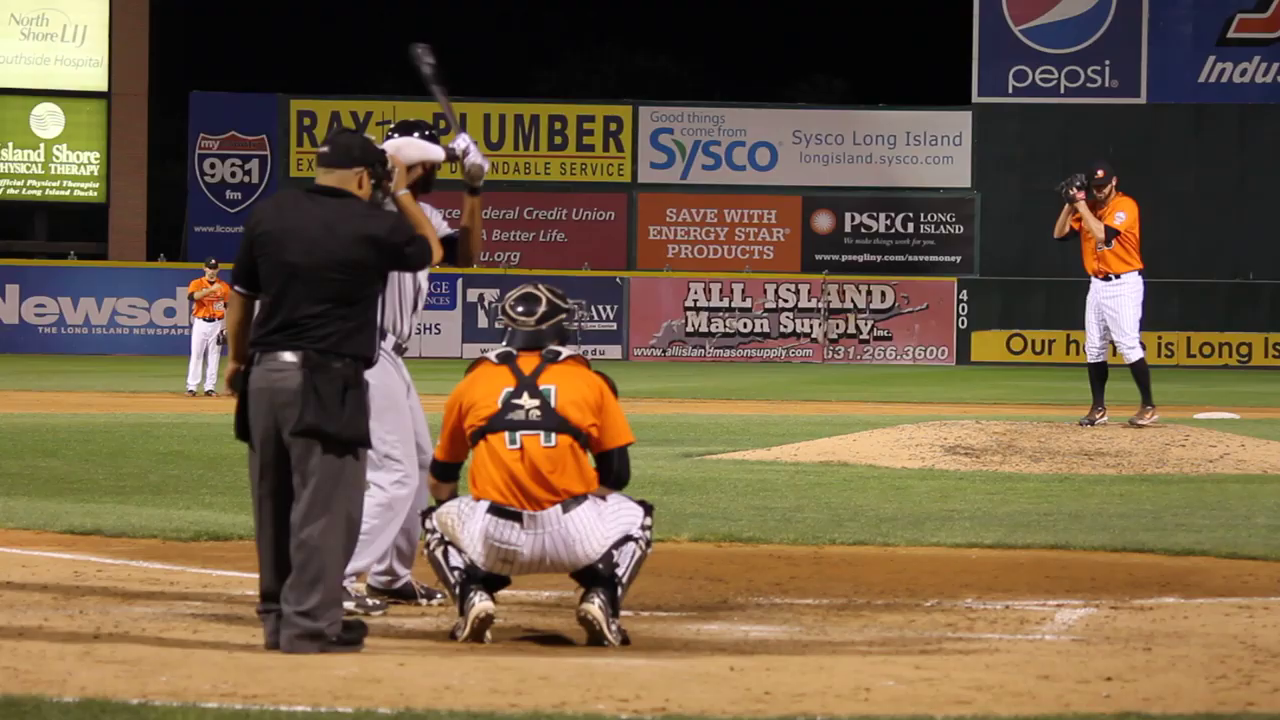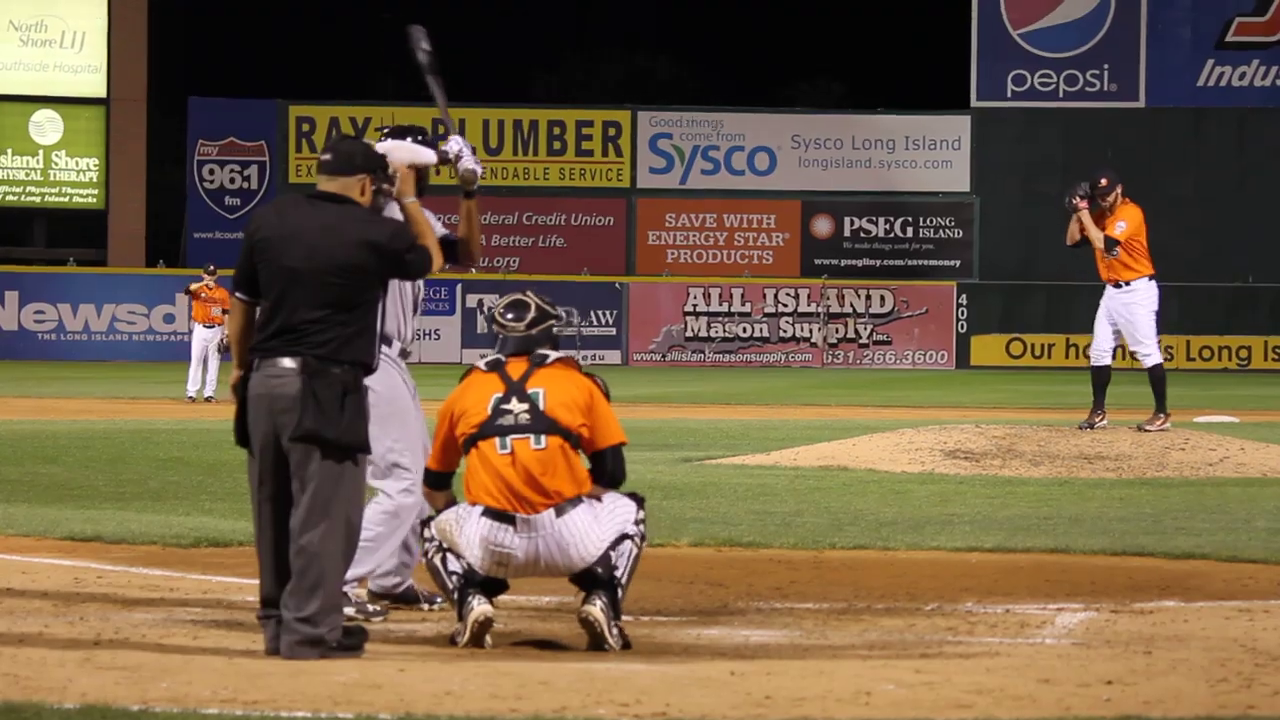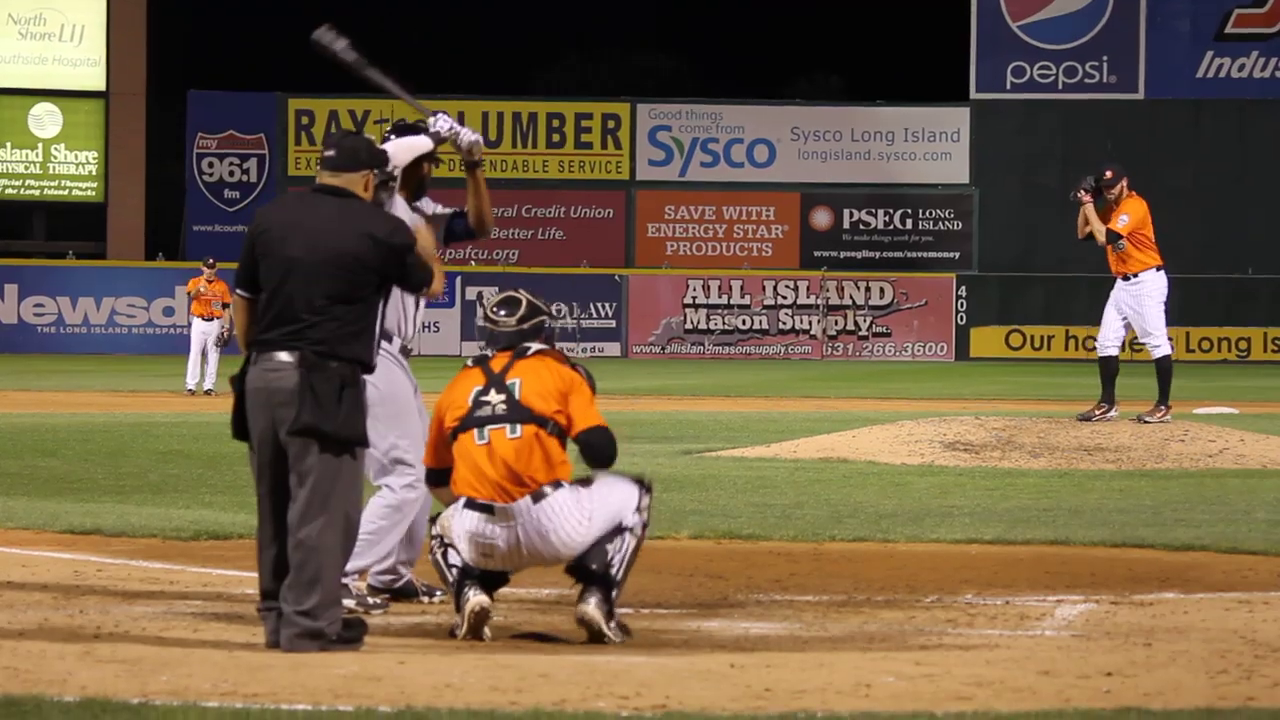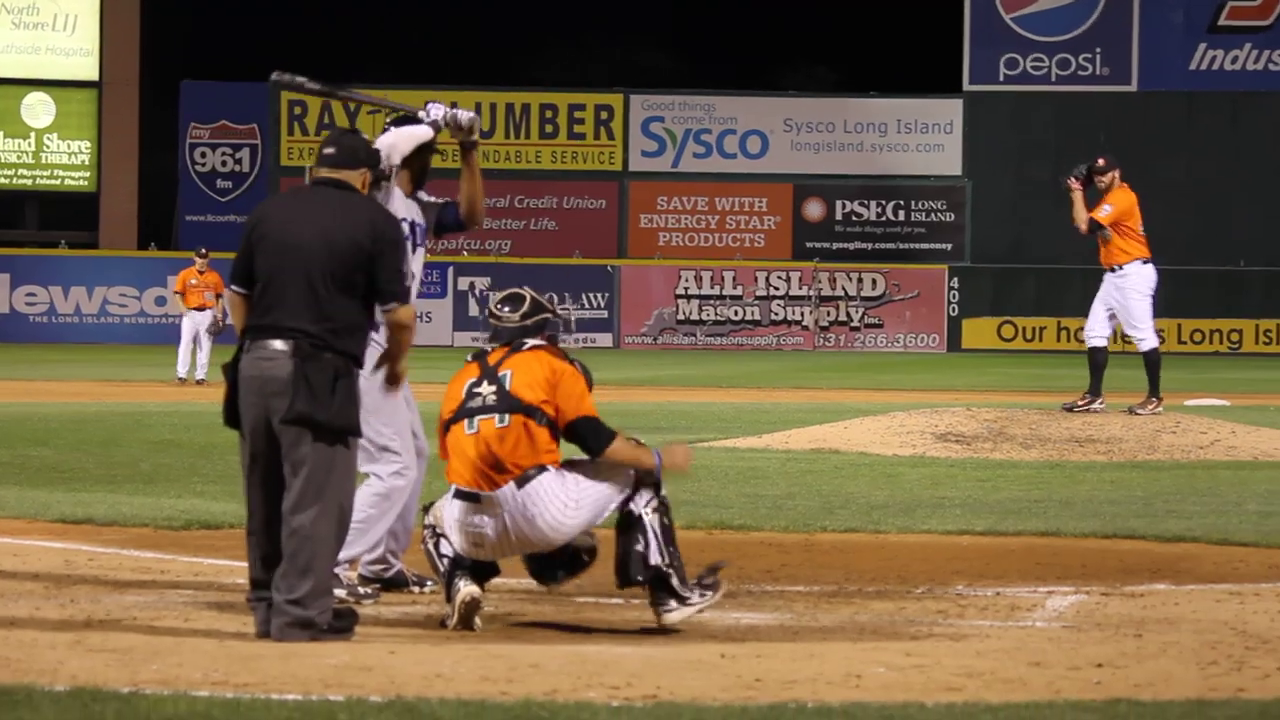
dt=0.2s
person 1, frame 1
left shoulder: (268, 213)
right shoulder: (378, 225)
left elbow: (240, 297)
right elbow: (428, 250)
left wrist: (236, 358)
right wrist: (401, 194)
left hip: (265, 375)
right hip: (328, 382)
left knee: (274, 504)
right knee: (324, 508)
left ankle: (277, 617)
right ankle: (310, 625)
person 1, frame 2
left shoulder: (268, 219)
right shoulder: (379, 233)
left elbow: (241, 303)
right elbow: (430, 260)
left wrist: (241, 365)
right wrist: (409, 200)
left hip: (265, 380)
right hip: (327, 388)
left knee: (275, 509)
right knee: (324, 513)
left ankle: (277, 622)
right ankle: (310, 631)
person 1, frame 3
left shoulder: (271, 215)
right shoulder: (382, 228)
left elbow: (243, 301)
right elbow: (427, 286)
right wrist: (425, 250)
left hip: (263, 375)
right hip: (326, 381)
left knee: (276, 503)
right knee: (323, 507)
left ankle: (278, 616)
right ankle: (310, 624)
person 1, frame 4
left shoulder: (269, 209)
right shoulder: (376, 221)
left elbow: (238, 295)
right elbow: (398, 315)
right wrist: (396, 360)
left hip: (256, 364)
right hip: (319, 371)
left knee: (267, 496)
right knee: (317, 500)
left ankle: (269, 605)
right ankle: (302, 613)
person 2, frame 1
left shoulder: (423, 213)
left elbow: (466, 253)
right elbow: (389, 150)
left wrist: (473, 188)
right wrist: (445, 153)
left hip: (386, 353)
left knee: (422, 463)
right knee: (396, 474)
left ankle: (389, 572)
person 2, frame 2
left shoulder: (419, 217)
left elbow: (468, 252)
right elbow: (381, 154)
left wrist: (469, 189)
right wrist: (440, 152)
left hip: (388, 360)
left knee: (423, 469)
right knee: (403, 481)
left ankle: (391, 579)
right ankle: (335, 586)
person 2, frame 3
left shoulder: (424, 215)
right shoulder: (375, 198)
left elbow: (480, 226)
right elbow: (387, 155)
left wrist: (473, 162)
right wrist: (433, 135)
left hip: (390, 356)
left knee: (422, 466)
right knee: (404, 477)
left ankle: (391, 575)
right ankle: (336, 578)
person 2, frame 4
left shoulder: (419, 206)
right shoulder: (373, 186)
left elbow: (470, 216)
right elbow: (387, 144)
left wrist: (468, 146)
right wrist: (431, 125)
left hip: (375, 345)
left knee: (413, 454)
right knee: (392, 465)
left ankle: (381, 564)
person 3, frame 1
left shoulder: (474, 381)
right shoulder: (589, 380)
left elbow: (440, 483)
right elbow: (617, 475)
left wrist: (475, 517)
left hip: (495, 537)
right hip: (574, 535)
left knee: (437, 521)
right knee: (636, 517)
left ankle: (473, 598)
right ankle: (601, 598)
person 3, frame 2
left shoulder: (467, 388)
right shoulder: (577, 381)
left elbow: (435, 488)
right elbow: (612, 473)
left wrist: (471, 521)
left hip: (490, 541)
right hip: (570, 537)
left knee: (437, 530)
right knee: (630, 511)
left ankle: (472, 601)
right ankle: (602, 600)
person 3, frame 3
left shoulder: (457, 385)
right shoulder: (557, 372)
left elbow: (436, 480)
right elbow: (602, 454)
left hip: (481, 536)
right hip: (556, 522)
left knee: (443, 529)
right knee: (632, 493)
left ankle: (471, 591)
right ankle: (597, 597)
person 3, frame 4
left shoulder: (462, 378)
right shoulder: (553, 365)
right elbow: (597, 441)
right wrist: (659, 460)
left hip: (477, 525)
right hip: (542, 504)
left knee: (437, 519)
right knee: (635, 467)
left ankle: (461, 581)
right ankle: (672, 596)
person 4, frame 1
left shoulder: (1125, 206)
right shoulder: (1089, 208)
left elbow: (1101, 234)
right elbow: (1059, 234)
left wrist: (1081, 205)
right wrist: (1070, 204)
left hip: (1124, 284)
right hip: (1098, 285)
left knee: (1129, 344)
right knee: (1094, 348)
left ankle: (1148, 405)
right ankle: (1098, 408)
person 4, frame 2
left shoulder: (1130, 213)
right shoulder: (1100, 215)
left elbow: (1101, 245)
right elbow: (1072, 241)
left wrist: (1084, 213)
right wrist: (1077, 213)
left hip: (1137, 291)
right hip: (1113, 291)
left knee: (1147, 351)
right knee: (1100, 351)
left ankle: (1161, 414)
right ankle: (1098, 412)
person 4, frame 3
left shoulder: (1134, 207)
right shoulder: (1112, 209)
left elbow: (1103, 238)
right elbow: (1083, 234)
left wrist: (1089, 205)
right wrist: (1085, 206)
left hip: (1147, 282)
right hip: (1124, 284)
left knee: (1156, 342)
right knee: (1107, 342)
left ankle: (1163, 405)
right ankle: (1108, 404)
person 4, frame 4
left shoulder: (1121, 198)
right shoulder: (1110, 198)
left elbow: (1085, 226)
right elbow: (1083, 222)
left wrist: (1077, 194)
right wrist: (1077, 193)
left hip: (1134, 273)
right hip: (1115, 275)
left knee: (1142, 335)
right knee: (1095, 332)
left ankle: (1154, 397)
right ankle: (1094, 395)
